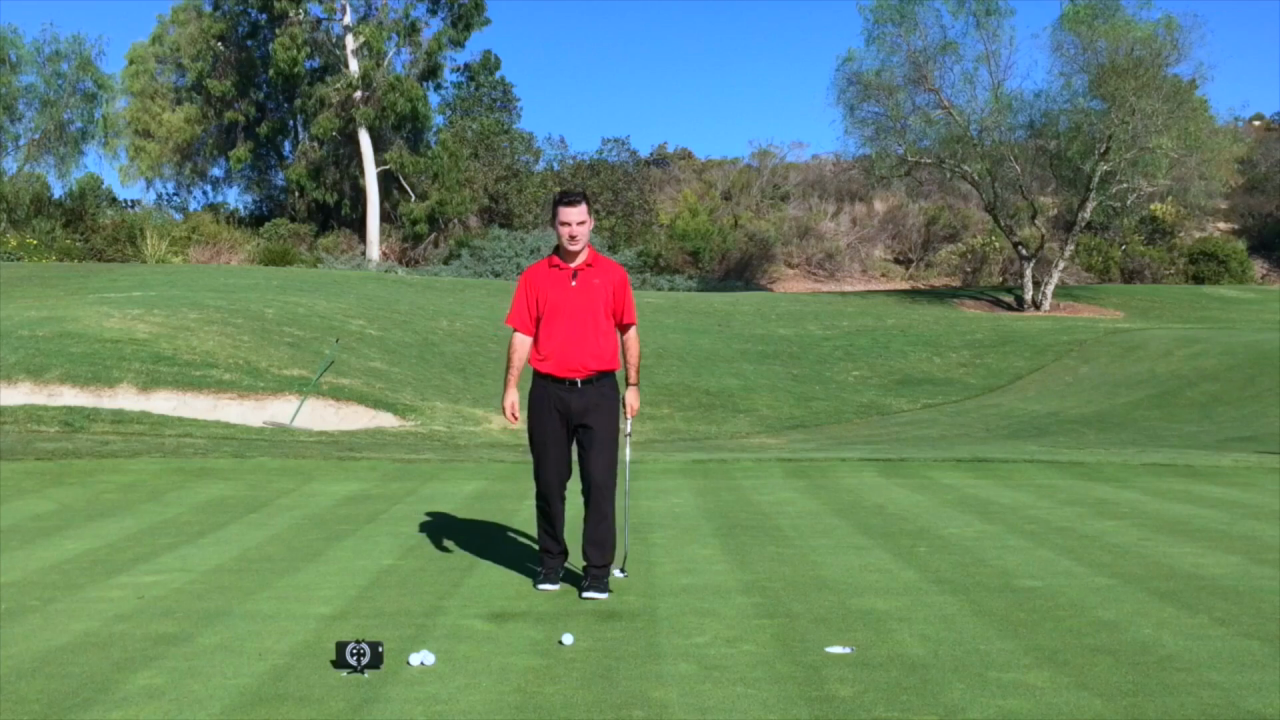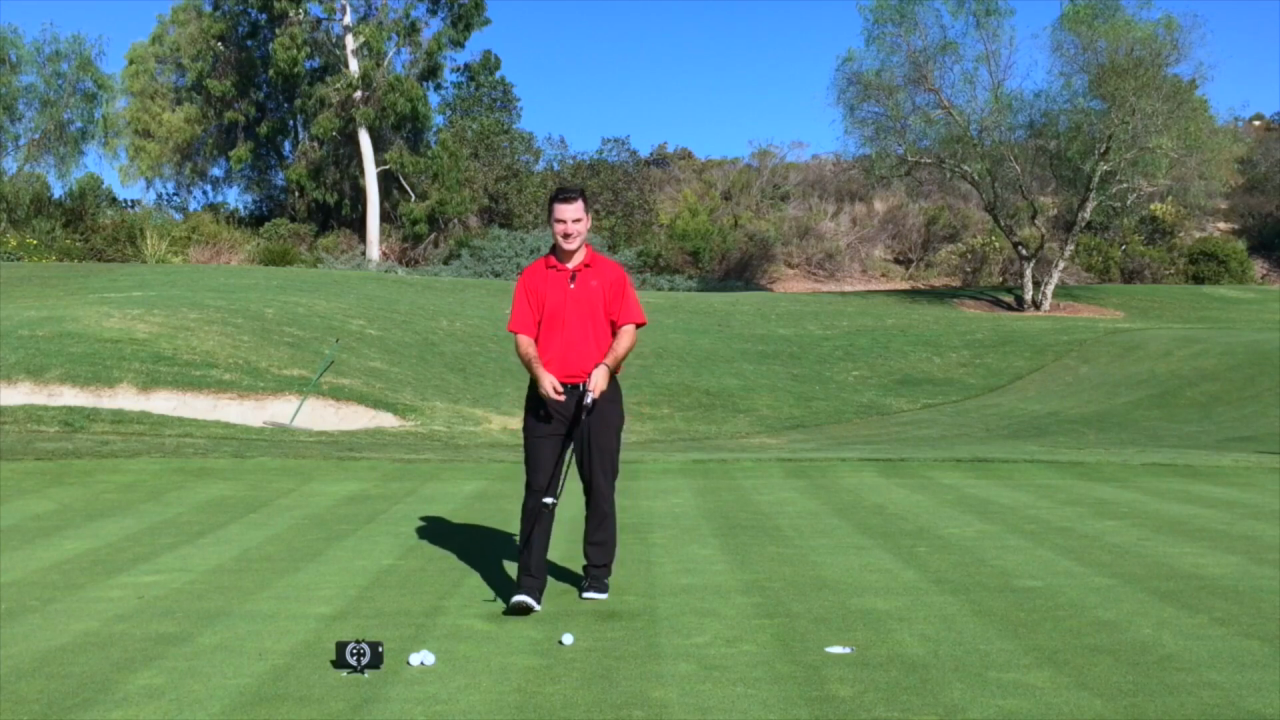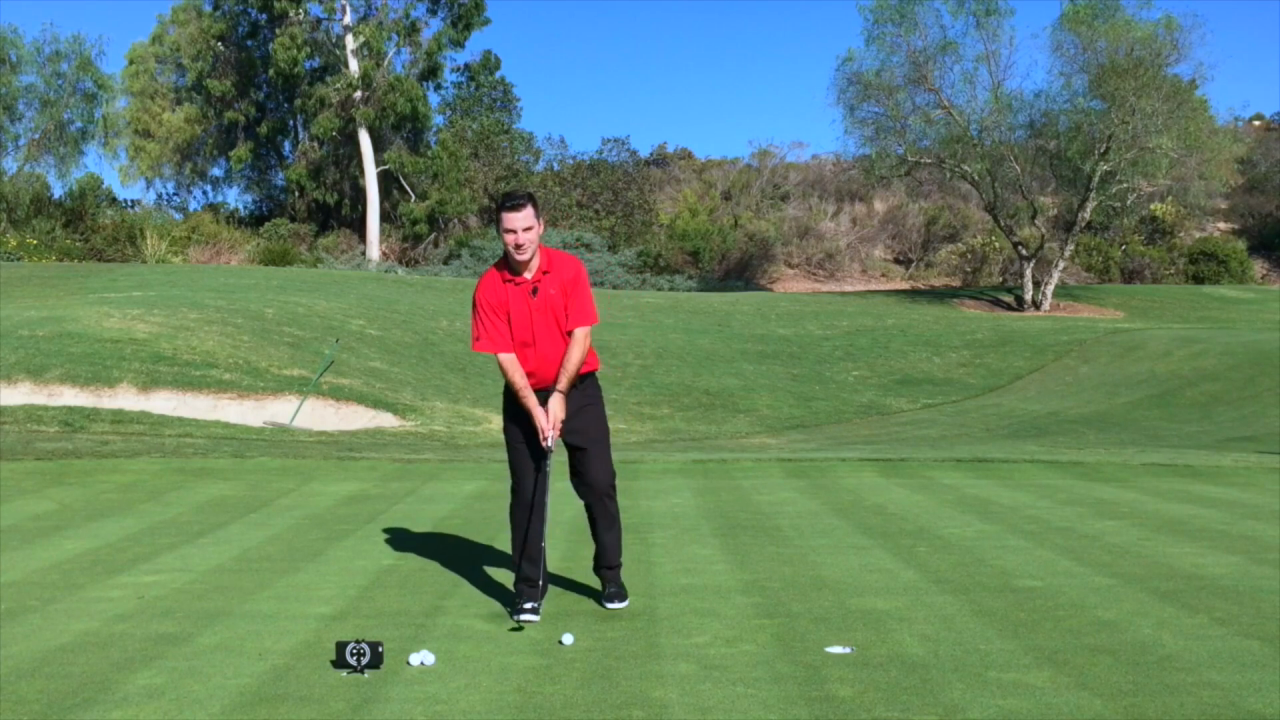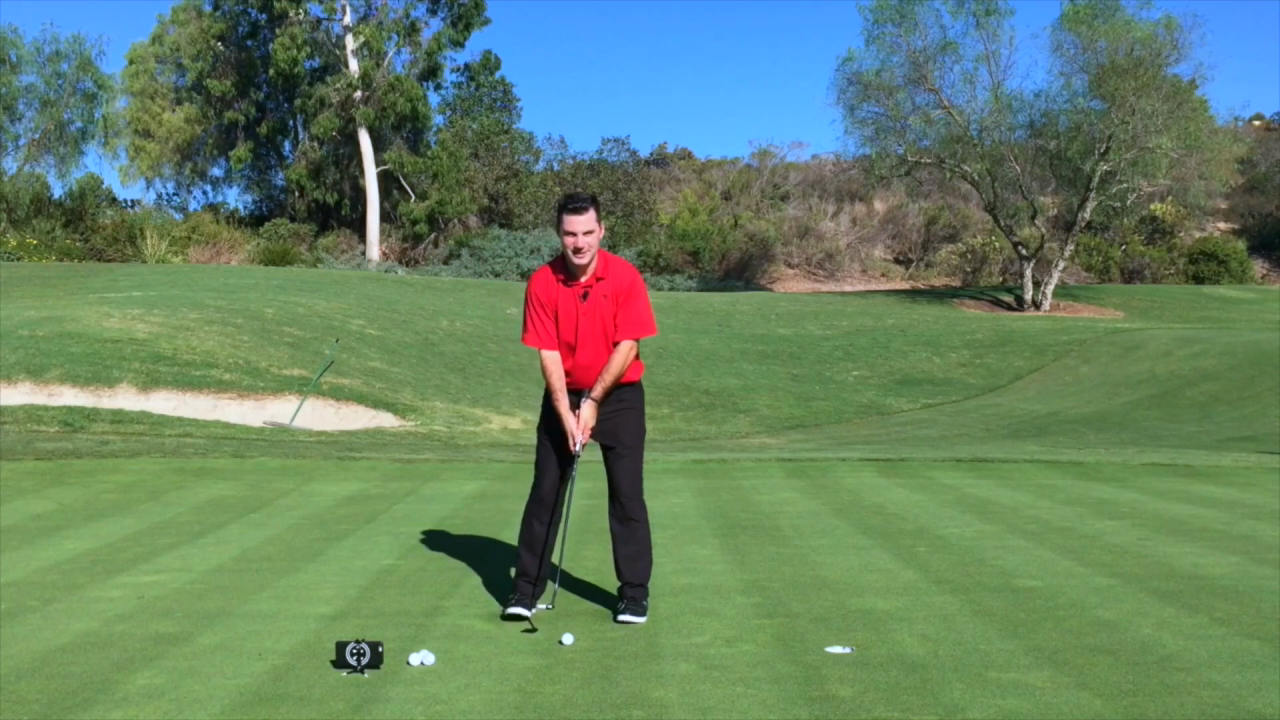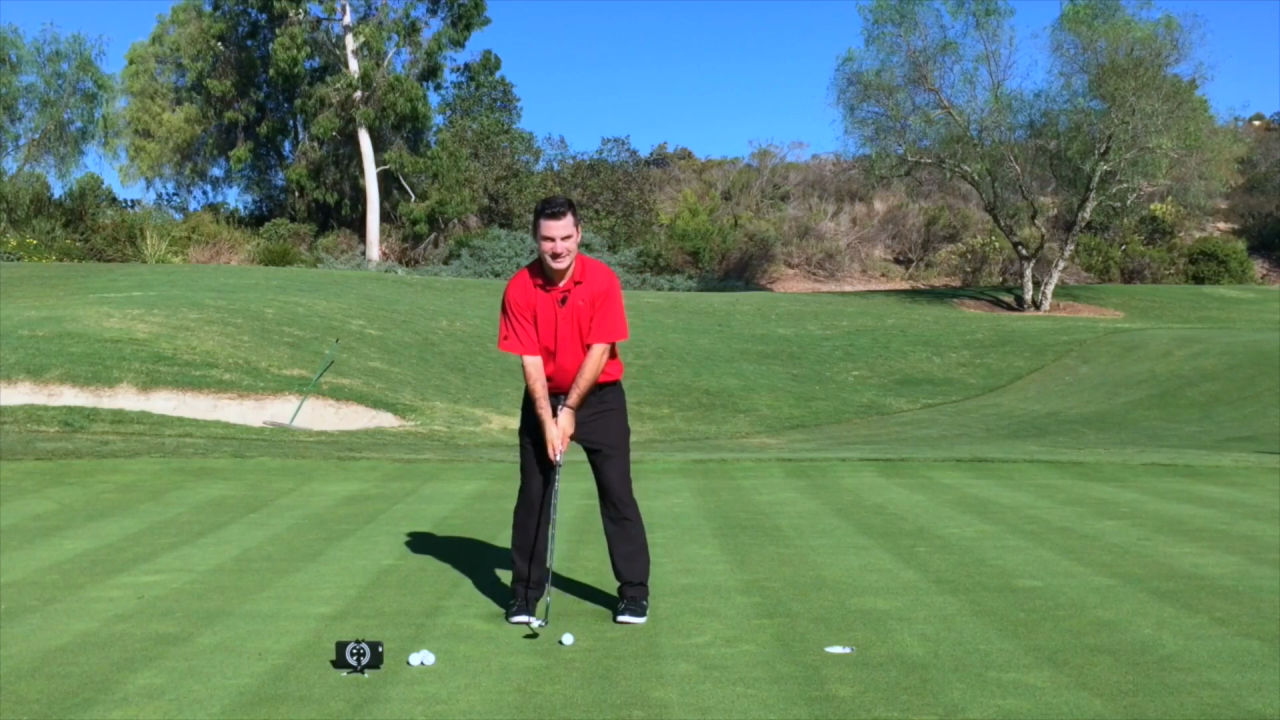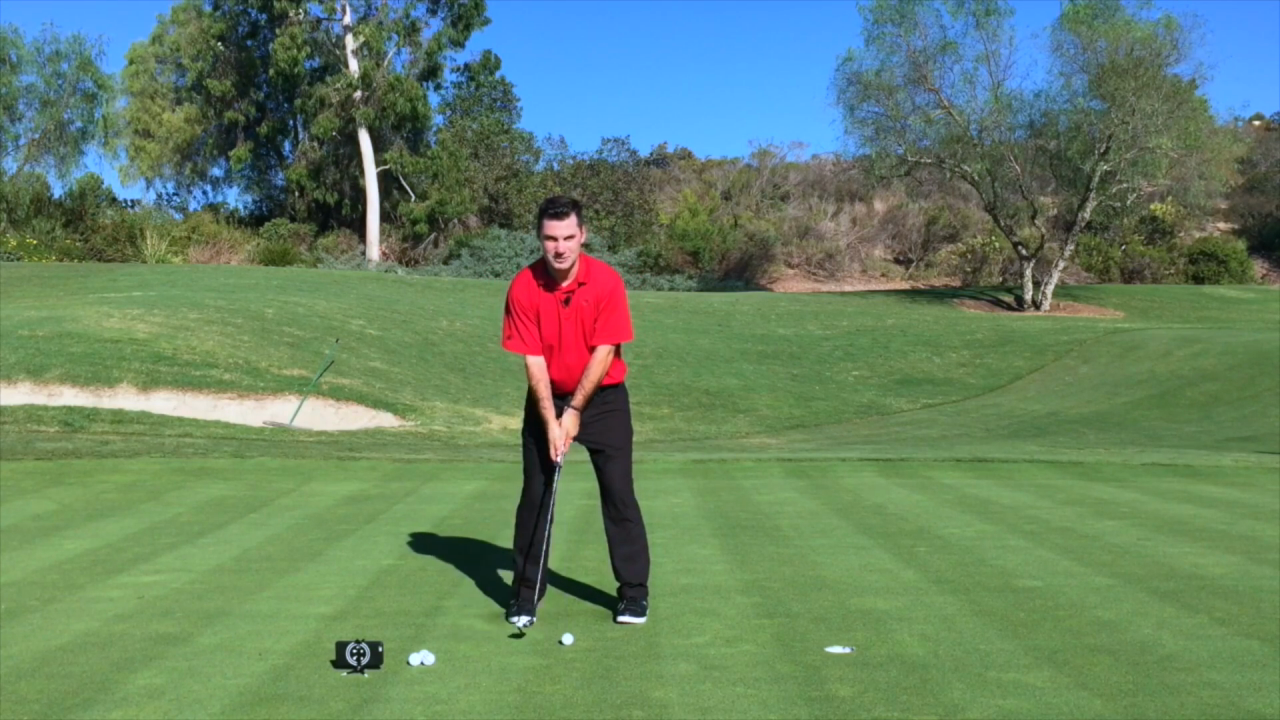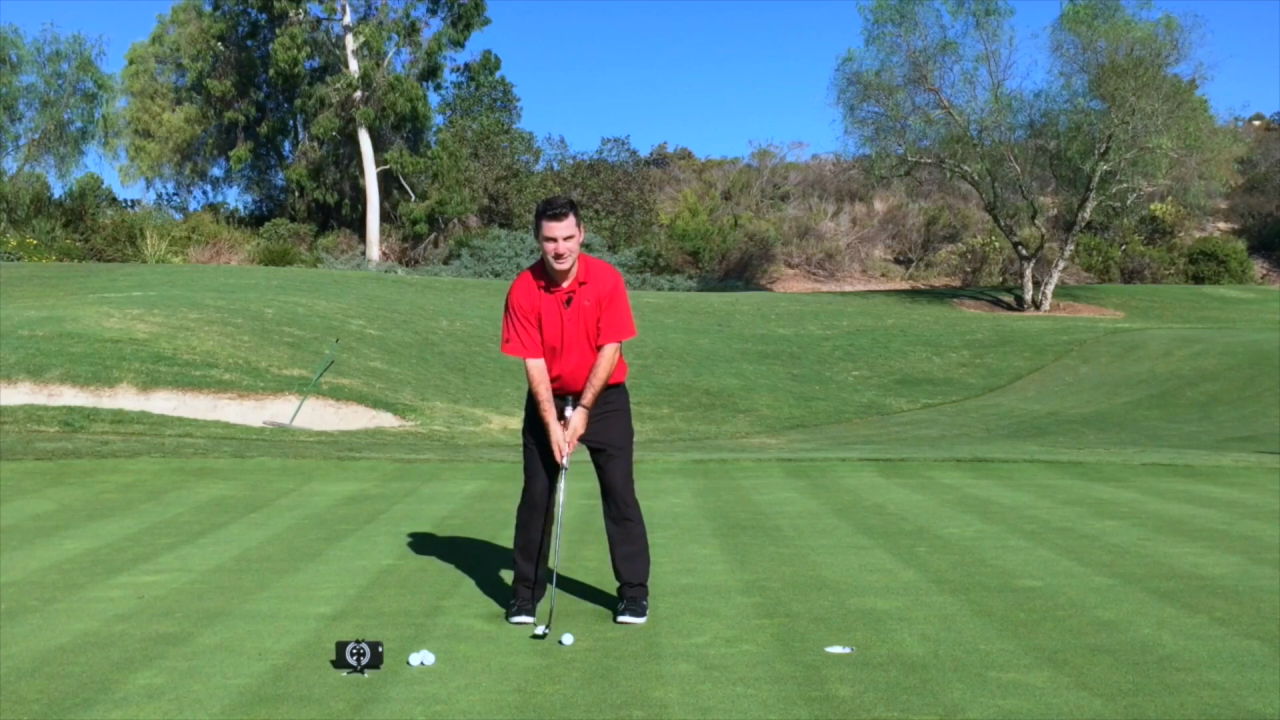
dt=0.7s
person 1, frame 1
left shoulder: (613, 274)
right shoulder: (534, 276)
left elbow: (628, 331)
right elbow: (522, 334)
left wrist: (632, 384)
right wrist: (511, 386)
left hip: (598, 392)
right hip: (549, 391)
left knee: (599, 482)
right knee: (549, 481)
left ankle: (597, 570)
right ankle: (552, 558)
person 1, frame 2
left shoulder: (612, 273)
right shoulder: (532, 276)
left elbow: (628, 328)
right elbow: (524, 335)
left wrist: (606, 368)
right wrist: (538, 373)
left hip: (599, 394)
right hip: (548, 396)
left knee: (599, 487)
right knee: (539, 487)
left ankle: (598, 570)
right ankle: (529, 582)
person 1, frame 3
left shoulder: (570, 269)
right shoulder: (488, 288)
left elbow: (581, 335)
right elbow: (504, 355)
left wrist: (560, 395)
right wrist: (534, 409)
left hip: (578, 389)
right hip: (523, 397)
left knee: (598, 483)
right knee: (527, 493)
left ankle: (610, 573)
right ankle: (528, 588)
person 1, frame 4
left shoulder: (626, 277)
right shoulder: (541, 282)
left elbow: (628, 346)
right elbow: (549, 353)
left wrist: (593, 401)
right wrist: (566, 413)
left hip: (619, 396)
right hip: (563, 396)
left knee: (627, 493)
right knee: (545, 491)
left ankle: (634, 591)
right ankle: (526, 586)
person 1, frame 5
left shoulder: (603, 280)
right shoulder: (519, 288)
left elbow: (600, 351)
right elbow: (531, 360)
left wrist: (570, 409)
right wrist: (547, 420)
left hip: (600, 398)
right hip: (544, 398)
left knee: (617, 493)
right knee: (533, 495)
left ankle: (634, 591)
right ankle: (526, 590)
person 1, frame 6
left shoulder: (607, 281)
right shoulder: (523, 287)
left elbow: (605, 352)
right elbow: (533, 360)
left wrist: (575, 410)
right wrist: (550, 421)
left hip: (603, 399)
right hip: (548, 398)
left knee: (618, 493)
right knee: (535, 495)
left ankle: (633, 591)
right ankle: (526, 591)
person 1, frame 7
left shoulder: (607, 280)
right shoulder: (523, 290)
left elbow: (610, 350)
right elbow: (533, 362)
left wrist: (582, 410)
right wrist: (552, 423)
left hip: (605, 399)
right hip: (549, 399)
left knee: (620, 493)
right knee: (537, 495)
left ankle: (634, 592)
right ankle: (526, 591)
